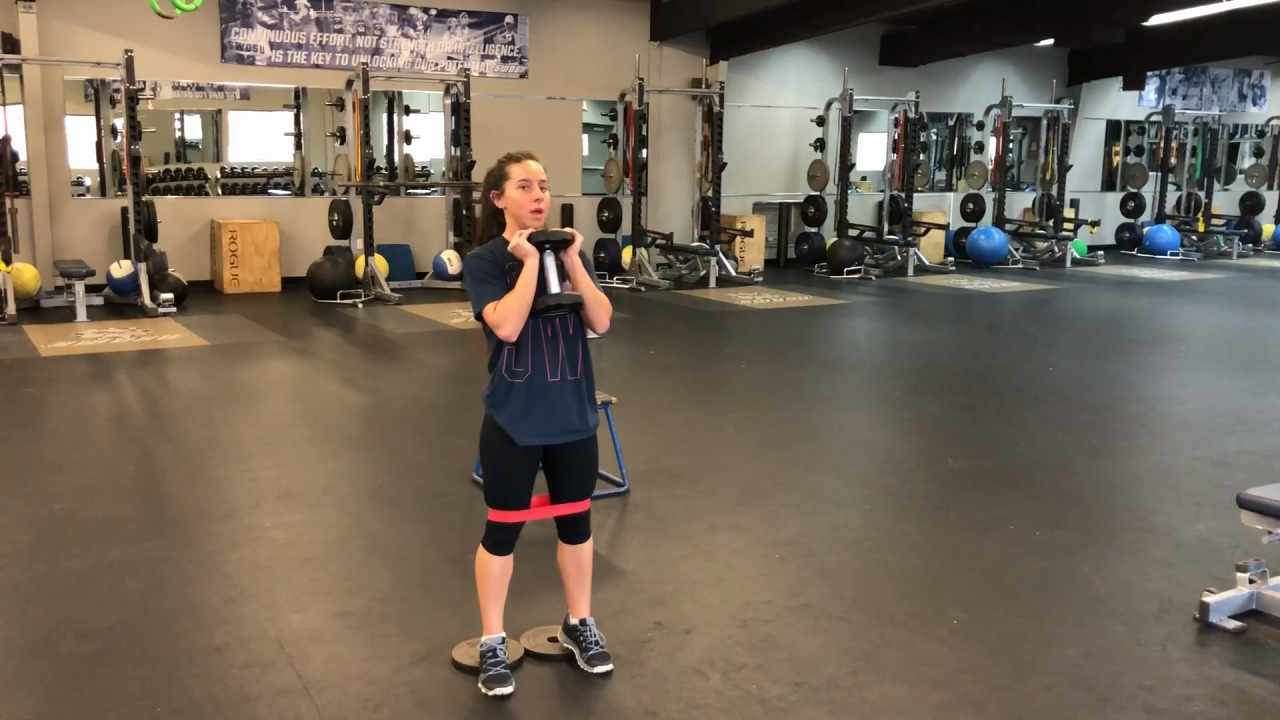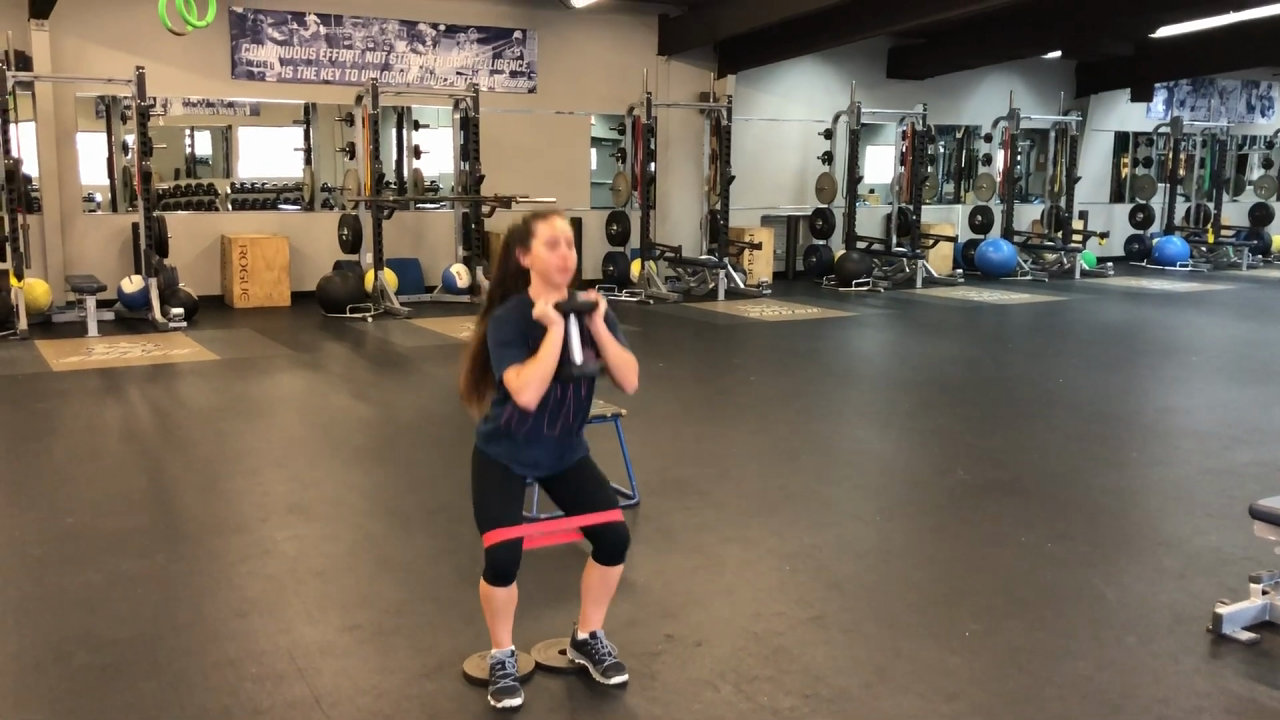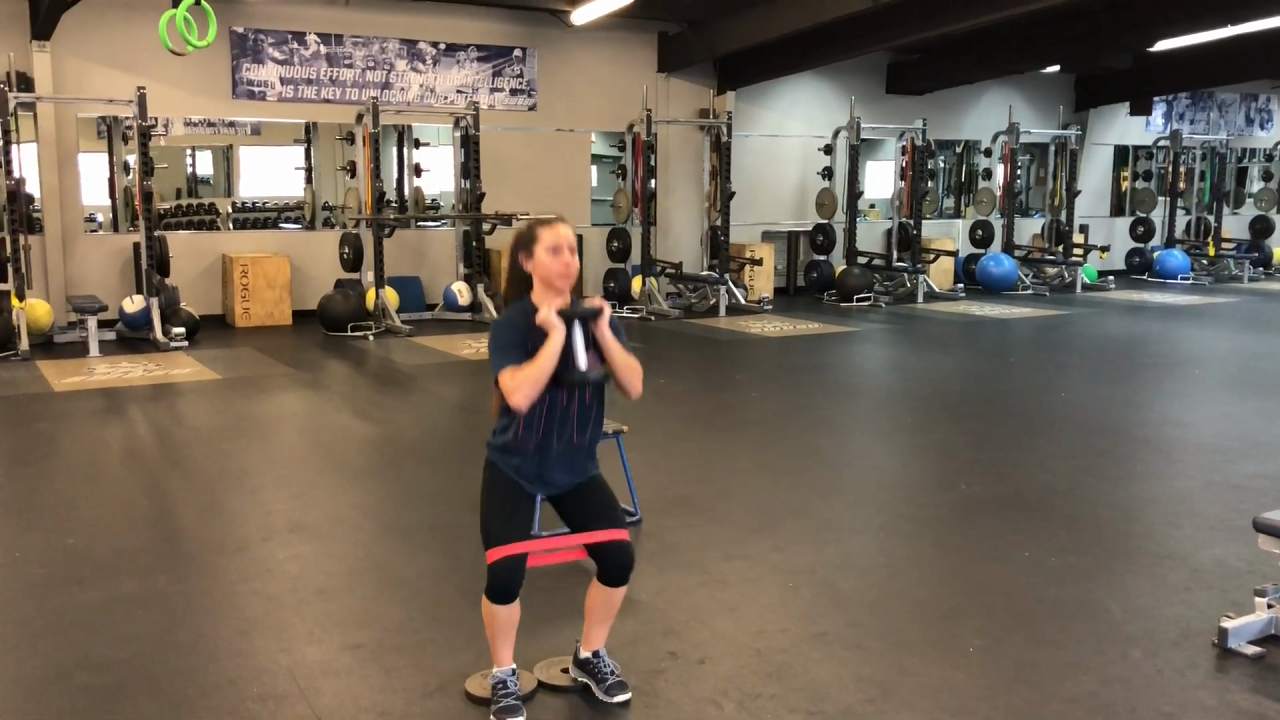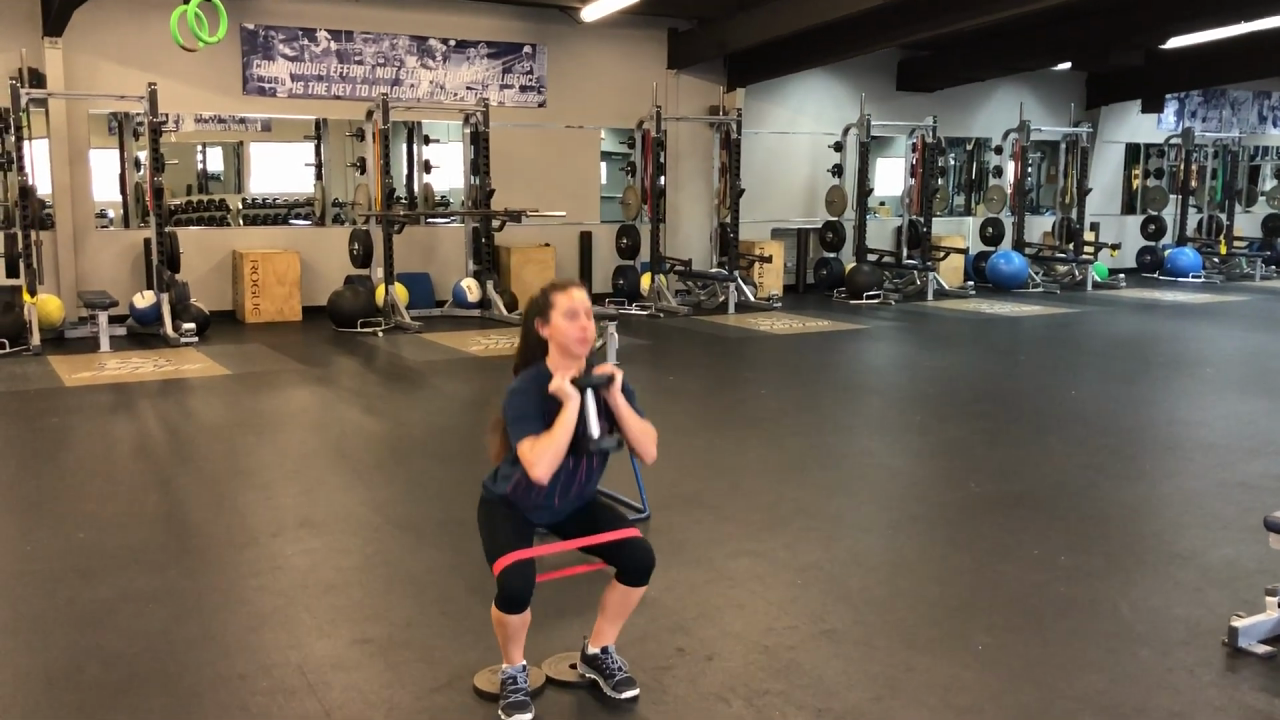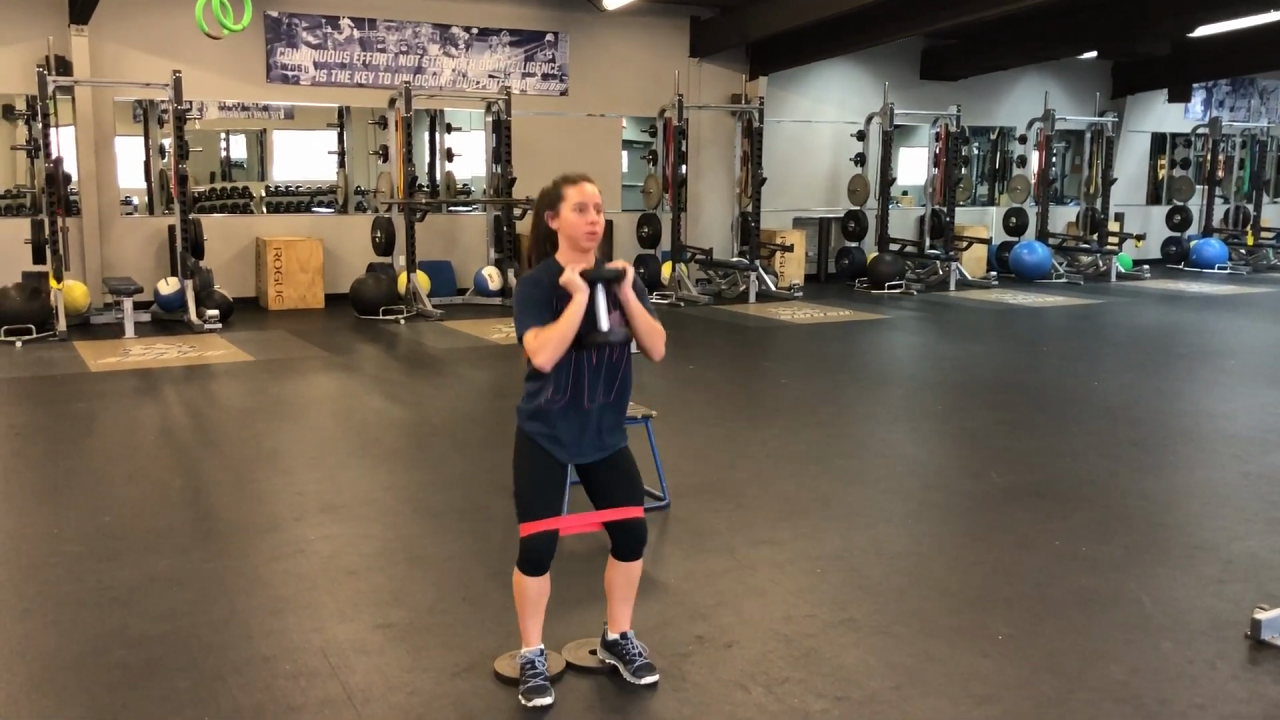
dt=1s
person 1, frame 1
left shoulder: (570, 252)
right shoulder: (485, 260)
left elbow: (602, 321)
right elbow: (507, 326)
left wrist: (571, 261)
right wrist: (531, 261)
left hip: (574, 415)
right hip: (513, 421)
left knee: (575, 522)
right knee: (503, 529)
left ankle: (579, 624)
right ankle: (492, 642)
person 1, frame 2
left shoulder: (590, 308)
right shoulder: (509, 318)
left elbow: (629, 381)
right elbow: (526, 394)
left wrist: (596, 325)
right wrist: (555, 326)
left hip: (565, 451)
right hip: (503, 455)
left knee: (614, 537)
right knee: (503, 557)
left ankle: (587, 639)
right ankle: (502, 656)
person 1, frame 3
left shoulder: (594, 317)
right shoulder: (511, 324)
left elbow: (634, 388)
right elbow: (519, 397)
left wrist: (603, 332)
right wrist: (555, 333)
left hip: (576, 468)
right hip: (513, 470)
left knee: (619, 559)
right knee: (505, 576)
left ankle: (589, 657)
right ankle: (503, 676)
person 1, frame 4
left shoulder: (606, 377)
right shoulder: (526, 391)
left elbow: (648, 451)
right elbow: (540, 470)
left wrist: (615, 396)
right wrist: (571, 404)
left hip: (575, 502)
right hip: (511, 506)
left knee: (638, 559)
right knee: (516, 584)
left ankle: (597, 652)
right ankle: (513, 672)
person 1, frame 5
left shoulder: (618, 277)
right shoulder: (536, 284)
left elbow: (656, 350)
right elbow: (543, 356)
left wrist: (627, 294)
right wrist: (579, 296)
left hip: (605, 436)
right hip: (545, 438)
left knee: (631, 534)
right knee: (538, 545)
left ankle: (617, 638)
right ankle: (531, 656)
